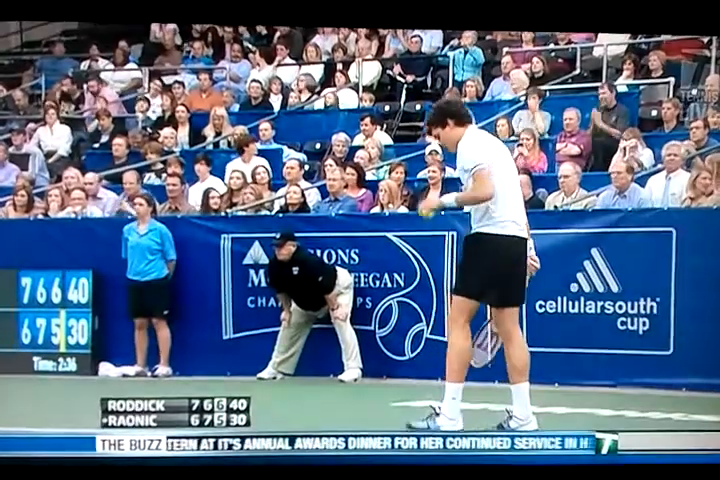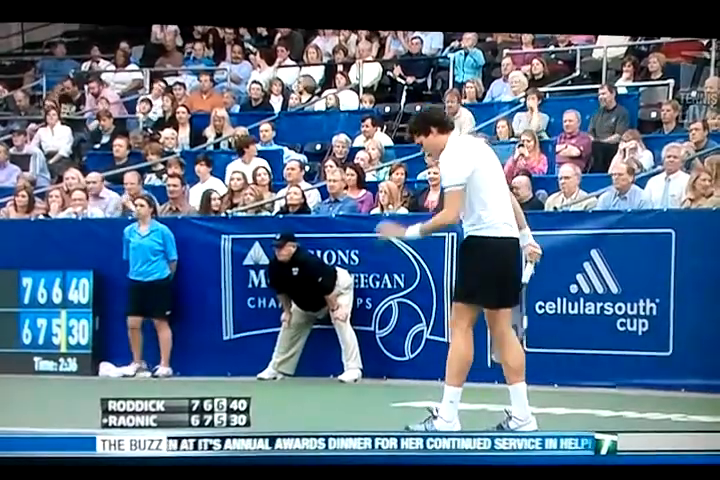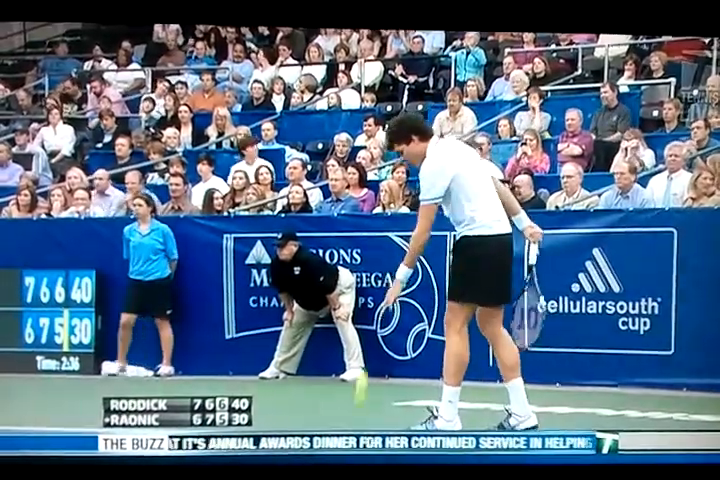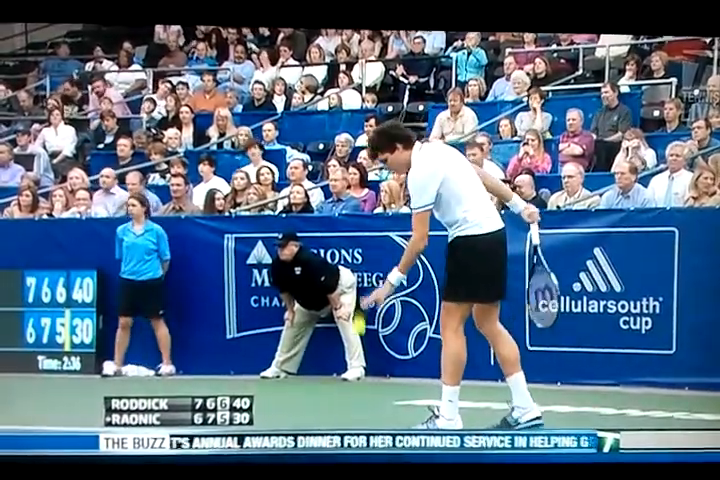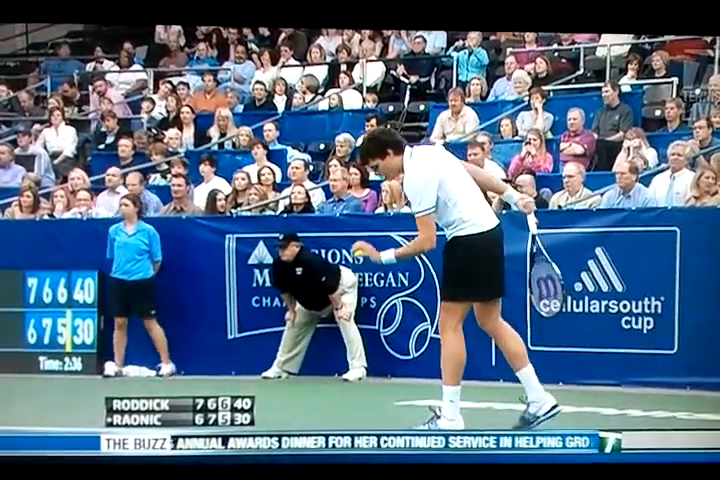
dt=0.2s
person 1, frame 1
left shoulder: (470, 144)
right shoulder: (491, 142)
left elbow: (485, 191)
left wrist: (445, 200)
right wrist: (527, 246)
left hip: (490, 239)
right hip: (514, 239)
left knee: (458, 321)
right knee: (508, 328)
left ankle: (450, 416)
right ankle: (523, 417)
person 1, frame 2
left shoulder: (453, 154)
right shoulder: (475, 145)
left elbow: (451, 215)
right elbow: (507, 196)
left wrist: (411, 231)
right wrist: (526, 237)
left hip: (484, 241)
right hip: (507, 239)
left knee: (461, 327)
right knee: (502, 329)
left ankle: (447, 418)
right ankle: (521, 417)
person 1, frame 3
left shoulder: (434, 164)
right shoulder: (455, 148)
left elbow: (423, 230)
right elbow: (496, 185)
left wrist: (401, 275)
right wrist: (524, 222)
left hip: (478, 241)
right hip: (499, 237)
left knee: (455, 326)
right knee: (492, 326)
left ankle: (447, 418)
right ankle: (521, 413)
person 1, frame 4
left shoulder: (420, 172)
right shoulder: (438, 150)
left elbow: (419, 240)
right elbow: (485, 177)
left wrist: (392, 280)
right wrist: (519, 204)
left hip: (471, 241)
right hip: (492, 234)
left knee: (451, 326)
right knee: (488, 323)
left ankle: (448, 417)
right ankle: (524, 407)
person 1, frame 5
left shoulder: (415, 176)
right shoulder: (427, 152)
left elbow: (427, 241)
right elbow: (476, 172)
left wrist: (384, 256)
right wrist: (513, 195)
left hip: (469, 240)
right hip: (488, 233)
left knee: (449, 325)
right knee: (491, 321)
left ankle: (449, 418)
right ankle: (538, 399)
person 2, frame 1
left shoulder: (160, 230)
right shoulder: (127, 230)
left elbow: (171, 258)
right elbow: (127, 256)
left wrist: (164, 276)
right wrist: (136, 271)
left hip: (156, 282)
right hip: (134, 282)
left knee: (159, 322)
right knee: (139, 324)
left ankle: (164, 365)
right ankle: (140, 366)
person 2, frame 2
left shoulder: (162, 231)
right shoulder: (128, 231)
left elbow: (173, 258)
right elbow: (128, 257)
left wrist: (165, 276)
right wrist: (138, 272)
left hip: (159, 282)
right hip: (136, 282)
left knee: (161, 323)
right knee: (133, 324)
left ankle: (165, 365)
right ankle: (138, 362)
person 2, frame 3
left shoulder: (163, 230)
right shoulder: (128, 231)
left elbow: (173, 257)
right elbow: (128, 256)
left wrist: (165, 274)
right wrist: (137, 270)
left hip: (159, 282)
right hip: (136, 281)
left knee: (162, 322)
right knee: (125, 321)
left ankle: (167, 364)
right ankle: (121, 363)
person 2, frame 4
left shoulder: (156, 230)
right shoulder: (121, 231)
left elbow: (165, 258)
right elbow: (120, 257)
left wrist: (157, 274)
right wrist: (130, 270)
left hip: (151, 282)
right hip: (128, 281)
left knee: (157, 322)
right knee: (124, 323)
left ankle: (167, 364)
right ankle: (117, 365)
person 2, frame 5
left shoulder: (148, 231)
right shoulder: (114, 230)
left elbow: (156, 259)
right elbow: (111, 256)
right wrist: (121, 270)
left hip: (142, 282)
right hip: (119, 281)
left knee: (150, 323)
right knee: (119, 323)
left ankle: (167, 363)
right ankle: (118, 365)
person 3, frame 1
left shoulder: (307, 261)
right shoulder: (274, 265)
left elbow: (326, 287)
right elbow: (281, 289)
left wrist: (334, 308)
right wrist: (287, 310)
right hip: (306, 301)
left knee: (341, 322)
right knee: (289, 326)
left ankle: (353, 368)
right ankle: (277, 368)
person 3, frame 2
left shoulder: (307, 261)
right shoulder: (274, 266)
left elbow: (326, 288)
right elbow: (281, 290)
left wrist: (334, 308)
right wrist: (287, 310)
right hip: (306, 301)
left knee: (341, 322)
right knee: (289, 326)
left ankle: (353, 369)
right ankle: (277, 368)
person 3, frame 3
left shoulder: (308, 260)
right shoulder: (276, 265)
left elbow: (327, 286)
right elbow: (283, 289)
left wrist: (336, 307)
right wrist: (289, 310)
right hip: (308, 300)
left knee: (343, 322)
right knee: (291, 325)
left ankle: (355, 368)
right ankle: (279, 367)
person 3, frame 4
left shoulder: (309, 260)
right shoulder: (277, 265)
left elbow: (328, 286)
right elbow: (284, 289)
left wrist: (337, 307)
right wrist: (290, 309)
right hip: (309, 300)
left knee: (344, 321)
right knee: (293, 325)
left ankle: (356, 367)
right ankle: (280, 367)
person 3, frame 5
left shoulder: (310, 261)
right shoulder: (278, 265)
left elbow: (329, 287)
right elbow: (285, 289)
left wrist: (338, 307)
right wrist: (291, 310)
right hip: (310, 300)
left knee: (345, 321)
right knee: (294, 325)
left ankle: (358, 367)
right ankle: (281, 367)
